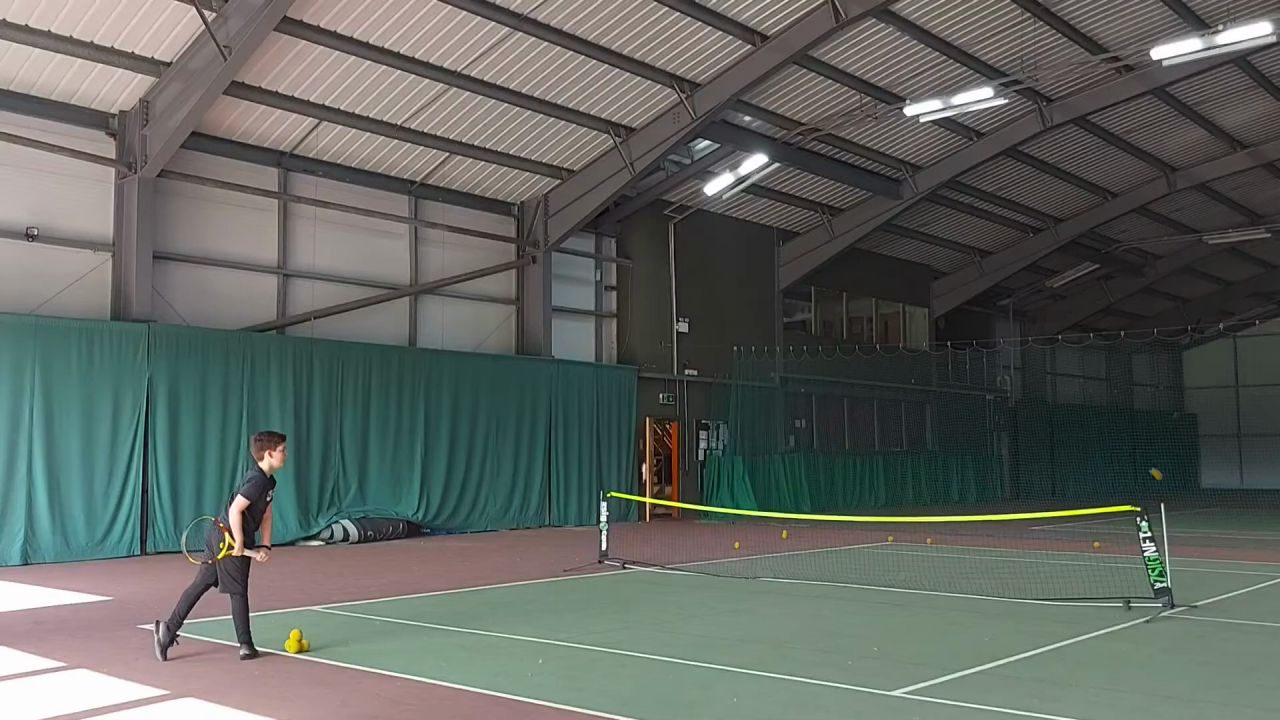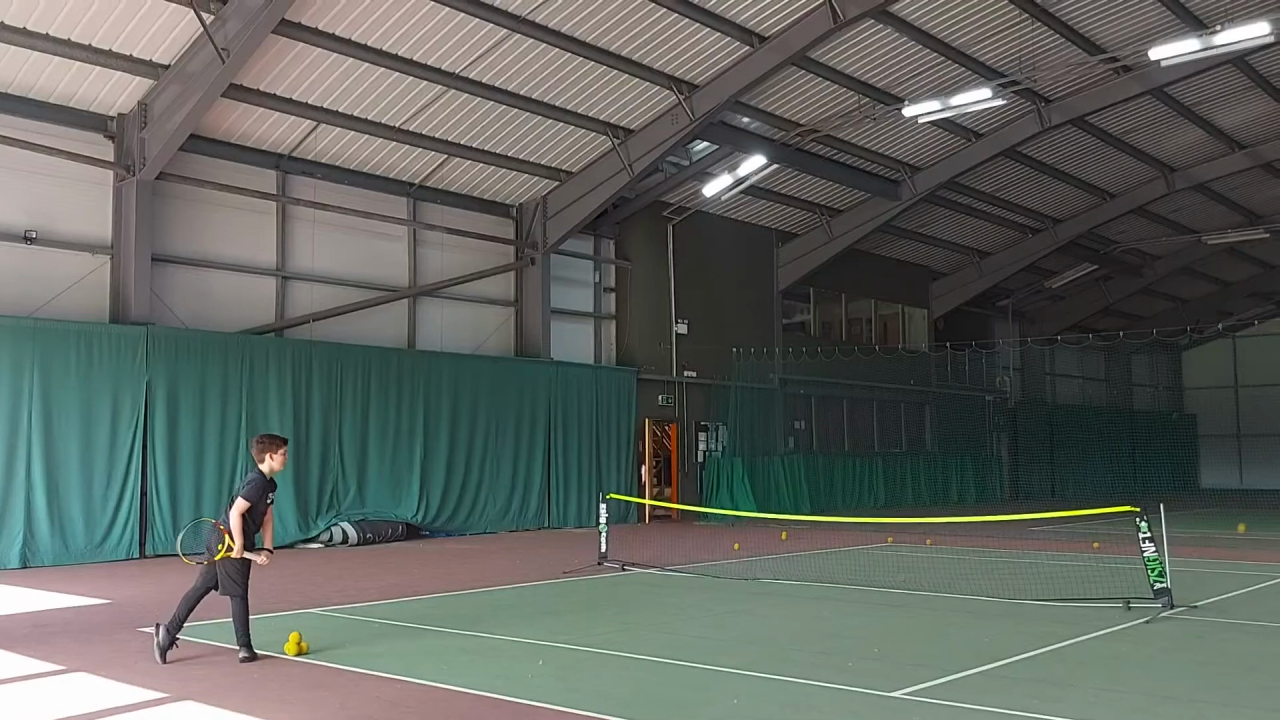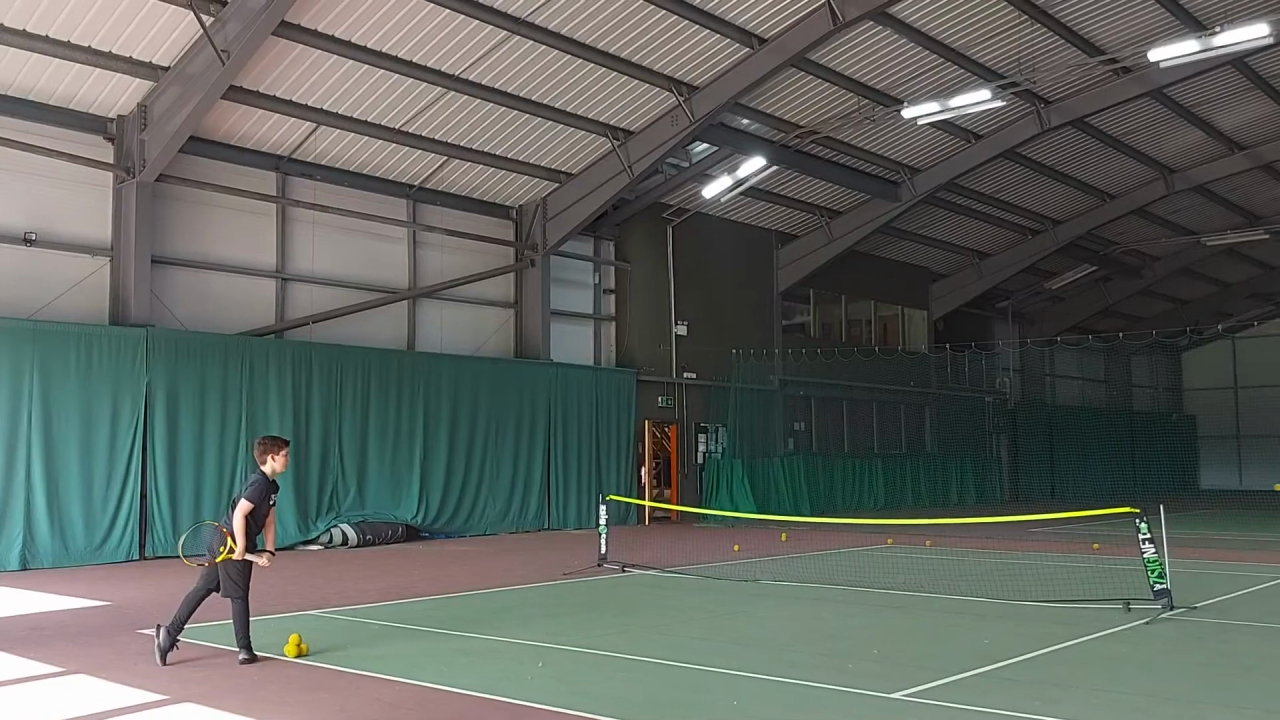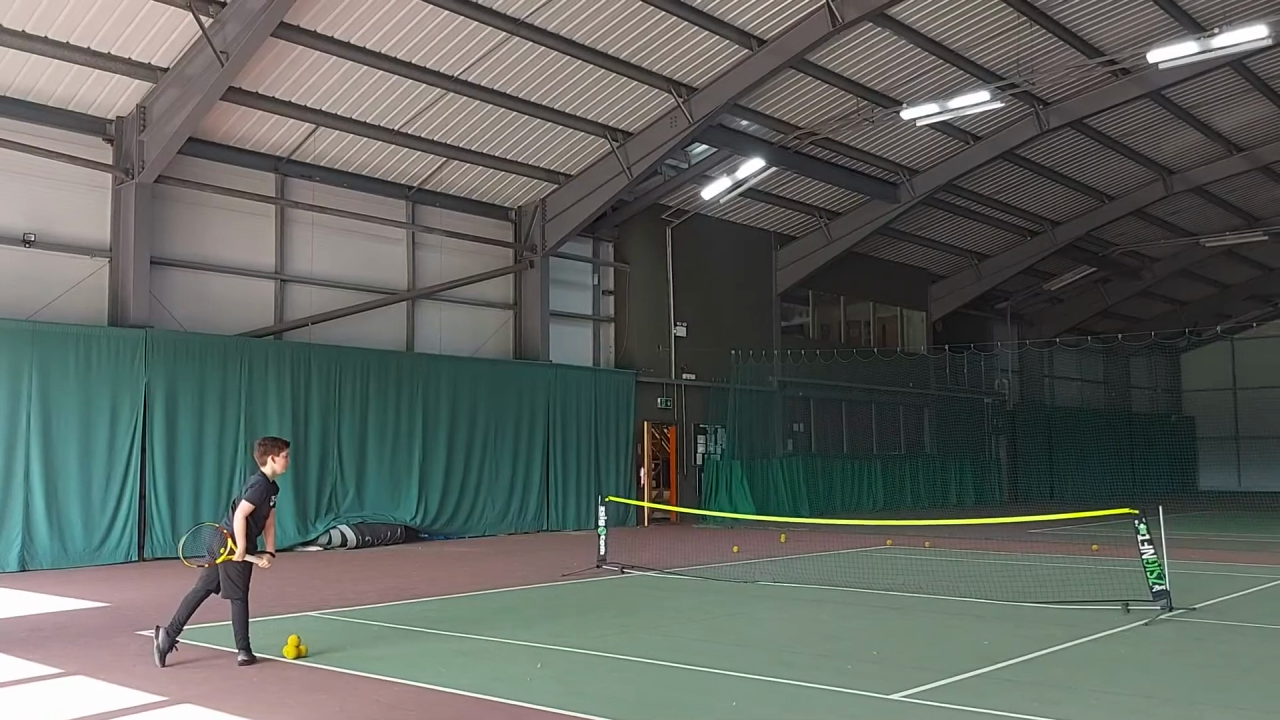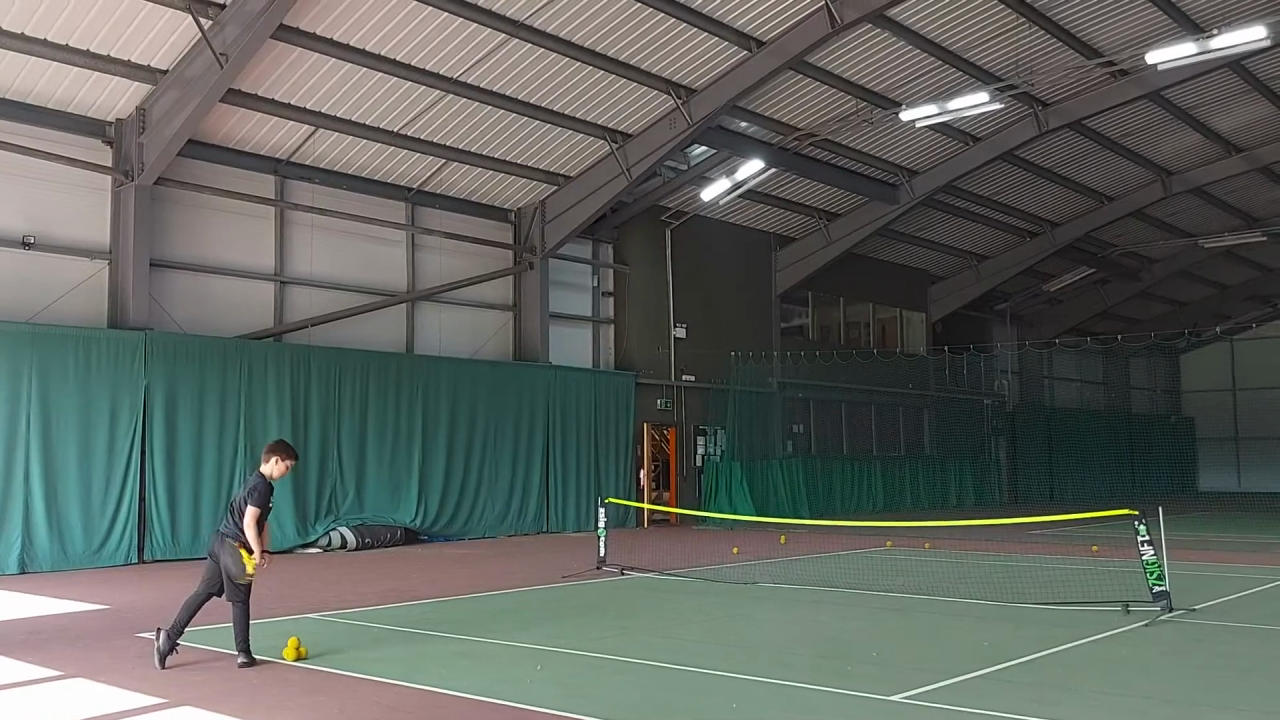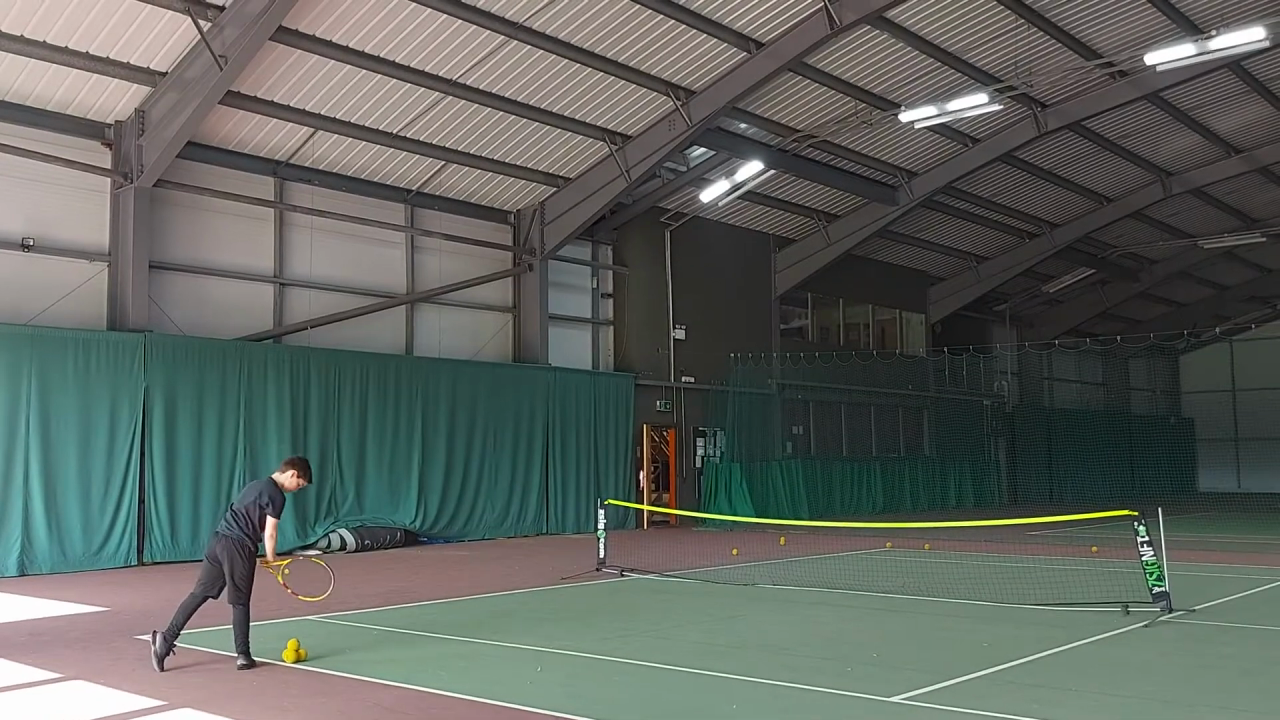
dt=0.3s
person 1, frame 1
left shoulder: (269, 481)
right shoulder: (257, 480)
left elbow: (266, 515)
right elbow: (235, 510)
left wrist: (265, 545)
right wrist: (239, 542)
right hip: (230, 540)
left knee: (200, 585)
right knee: (238, 592)
left ankle: (169, 629)
right ankle: (245, 645)
person 1, frame 2
left shoulder: (269, 484)
right shoulder: (257, 483)
left elbow: (267, 518)
right elbow: (235, 512)
left wrist: (267, 549)
right wrist: (240, 545)
right hip: (230, 542)
left knee: (201, 588)
right knee: (238, 595)
left ankle: (169, 632)
right ankle: (245, 648)
person 1, frame 3
left shoulder: (271, 485)
right shoulder: (259, 484)
left elbow: (269, 520)
right elbow: (239, 514)
left wrist: (269, 550)
right wrist: (241, 546)
right hip: (232, 543)
left knee: (202, 589)
right knee: (239, 596)
left ankle: (169, 633)
right ankle: (244, 650)
person 1, frame 4
left shoulder: (271, 487)
right shoulder: (260, 485)
left elbow: (269, 522)
right elbow: (240, 515)
left wrist: (269, 552)
right wrist: (242, 548)
right hip: (231, 544)
left knee: (201, 590)
right knee: (239, 598)
left ankle: (168, 634)
right ankle: (244, 651)
person 1, frame 5
left shoulder: (261, 484)
right shoulder: (261, 486)
left elbow: (261, 523)
right elbow: (249, 522)
left wrist: (264, 551)
right wrist: (257, 551)
left hip: (223, 542)
right hip: (235, 546)
left knee: (203, 593)
right knee: (240, 600)
left ankle: (169, 637)
right ankle: (243, 654)
person 1, frame 6
left shoulder: (256, 485)
right shoulder: (277, 496)
right elbow: (269, 534)
right wrist: (270, 558)
left hip: (218, 538)
right hip: (238, 547)
left knee: (198, 594)
right knee: (240, 603)
left ankle: (165, 638)
right ankle: (243, 656)
